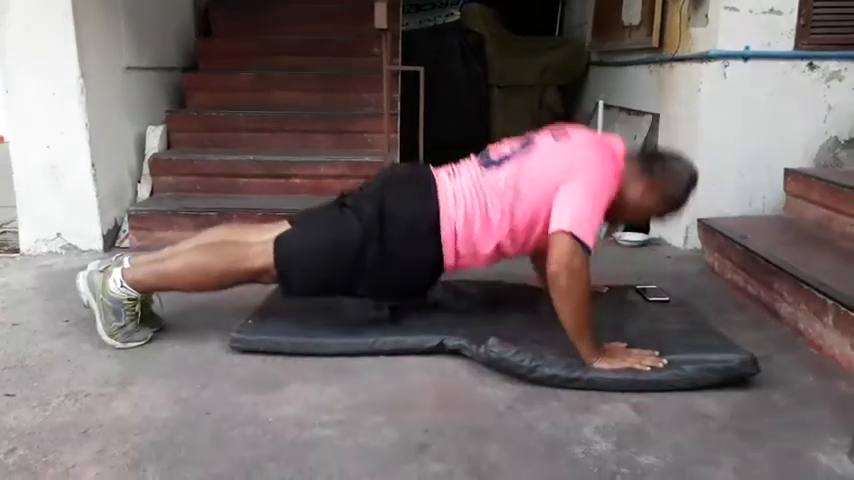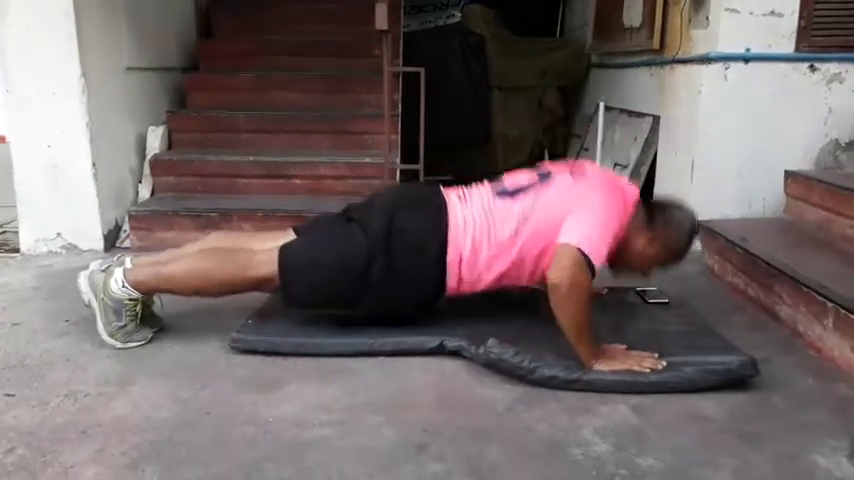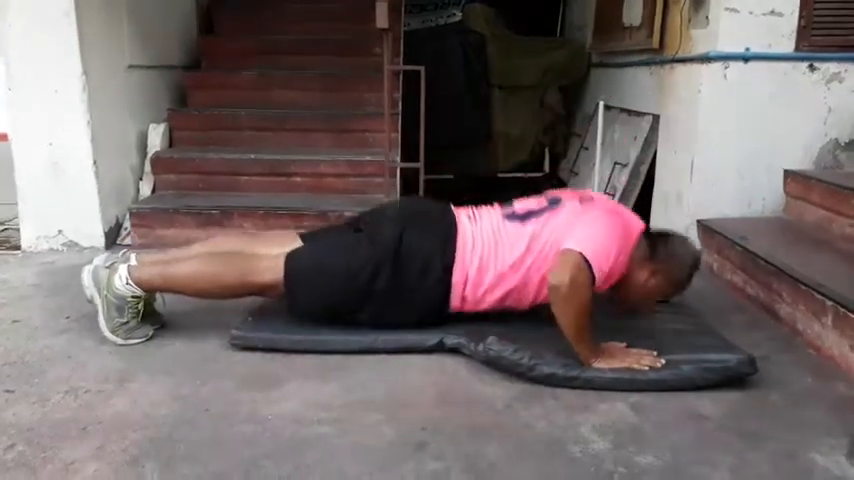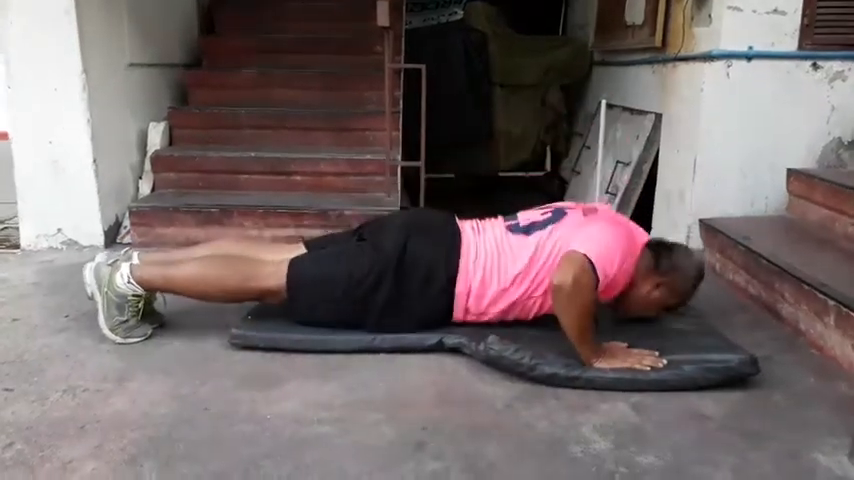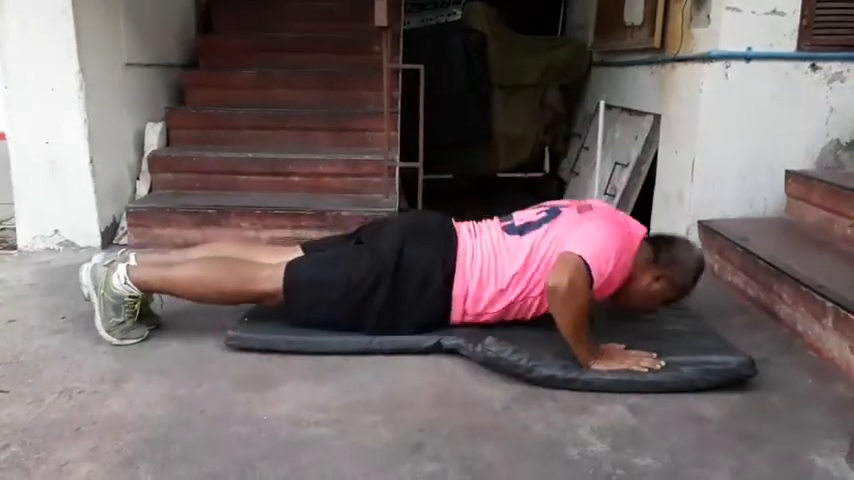
dt=0.1s
person 1, frame 1
left shoulder: (580, 146)
right shoulder: (597, 169)
left elbow: (538, 218)
right elbow: (567, 262)
left wrist: (554, 290)
right wrist: (593, 353)
left hip: (416, 194)
right hip: (413, 229)
left knee: (266, 241)
right knee: (264, 260)
left ankle: (127, 267)
right ankle: (123, 282)
person 1, frame 2
left shoulder: (591, 184)
right shoulder: (609, 205)
right elbow: (566, 277)
left wrist: (568, 296)
right wrist: (593, 354)
left hip: (421, 214)
right hip: (416, 248)
left knee: (271, 247)
right knee: (268, 267)
left ankle: (129, 264)
right ankle: (125, 279)
person 1, frame 3
left shoulder: (597, 211)
right shoulder: (613, 231)
right elbow: (566, 281)
left wrist: (576, 302)
right wrist: (593, 353)
left hip: (428, 227)
right hip: (422, 265)
left knee: (276, 251)
right knee: (274, 274)
left ankle: (133, 262)
right ankle: (130, 277)
person 1, frame 4
left shoulder: (602, 223)
right shoulder: (619, 245)
right elbow: (569, 279)
left wrist: (580, 298)
right wrist: (595, 353)
left hip: (430, 237)
right hip: (428, 275)
left knee: (281, 257)
right knee: (275, 280)
left ankle: (136, 263)
right ankle: (130, 277)
person 1, frame 5
left shoulder: (601, 221)
right shoulder: (615, 241)
right elbow: (564, 281)
left wrist: (579, 300)
right wrist: (591, 355)
left hip: (428, 239)
right hip: (424, 279)
left knee: (277, 260)
right knee: (272, 283)
left ankle: (133, 263)
right ankle: (128, 277)
